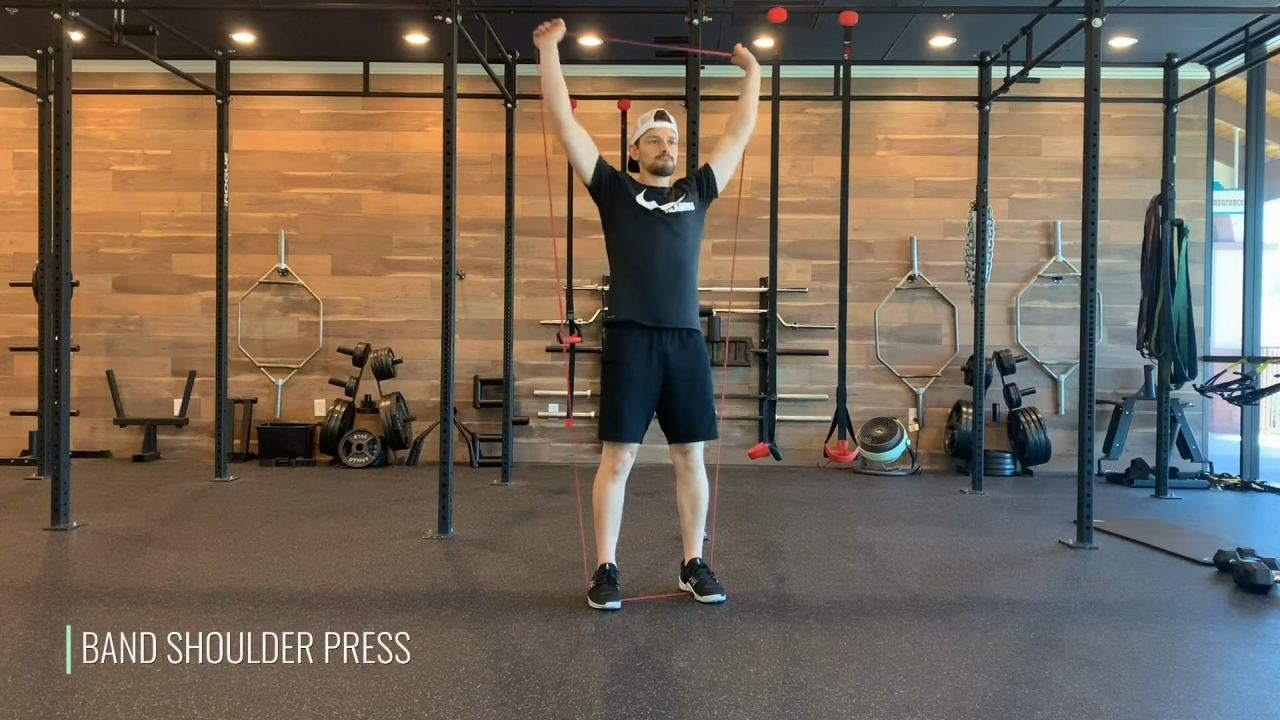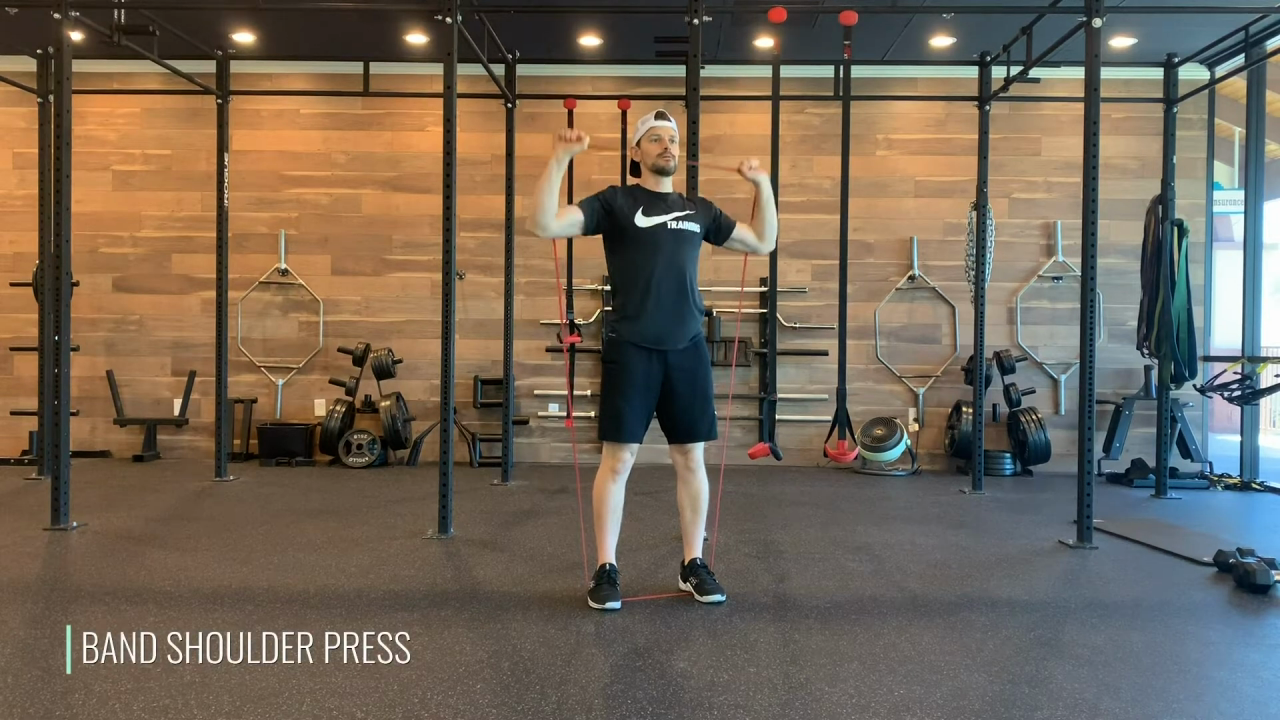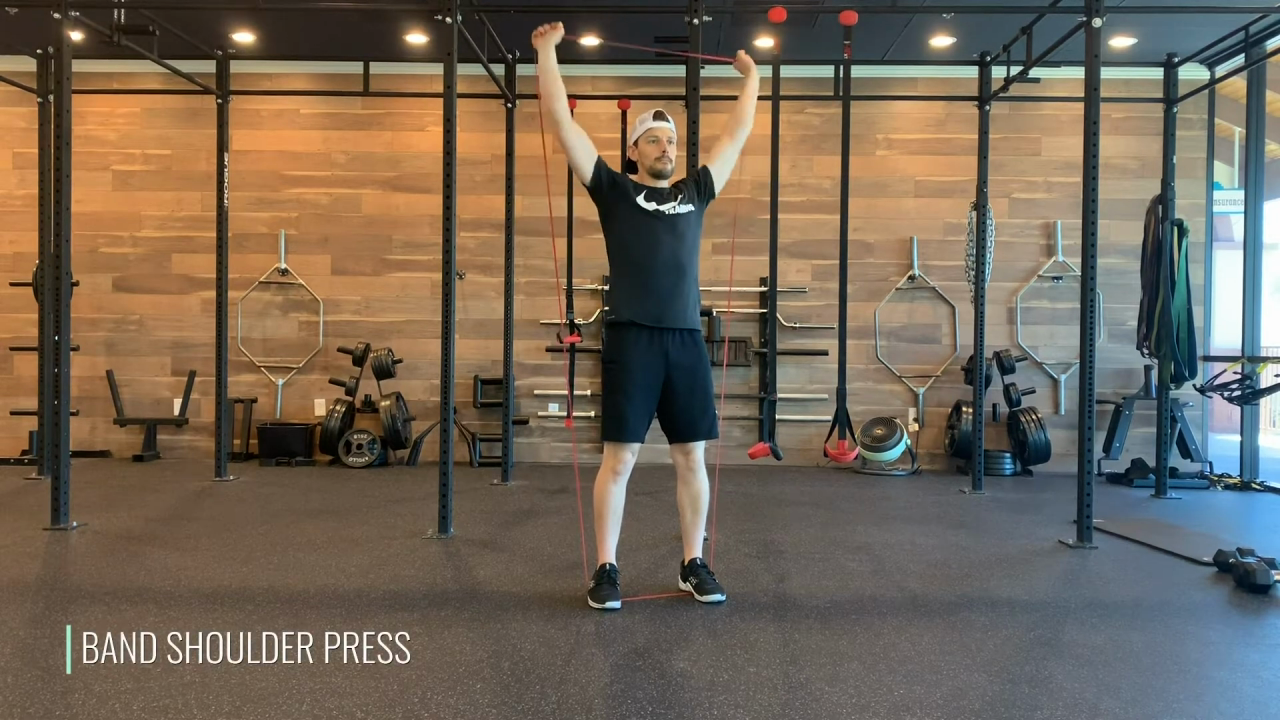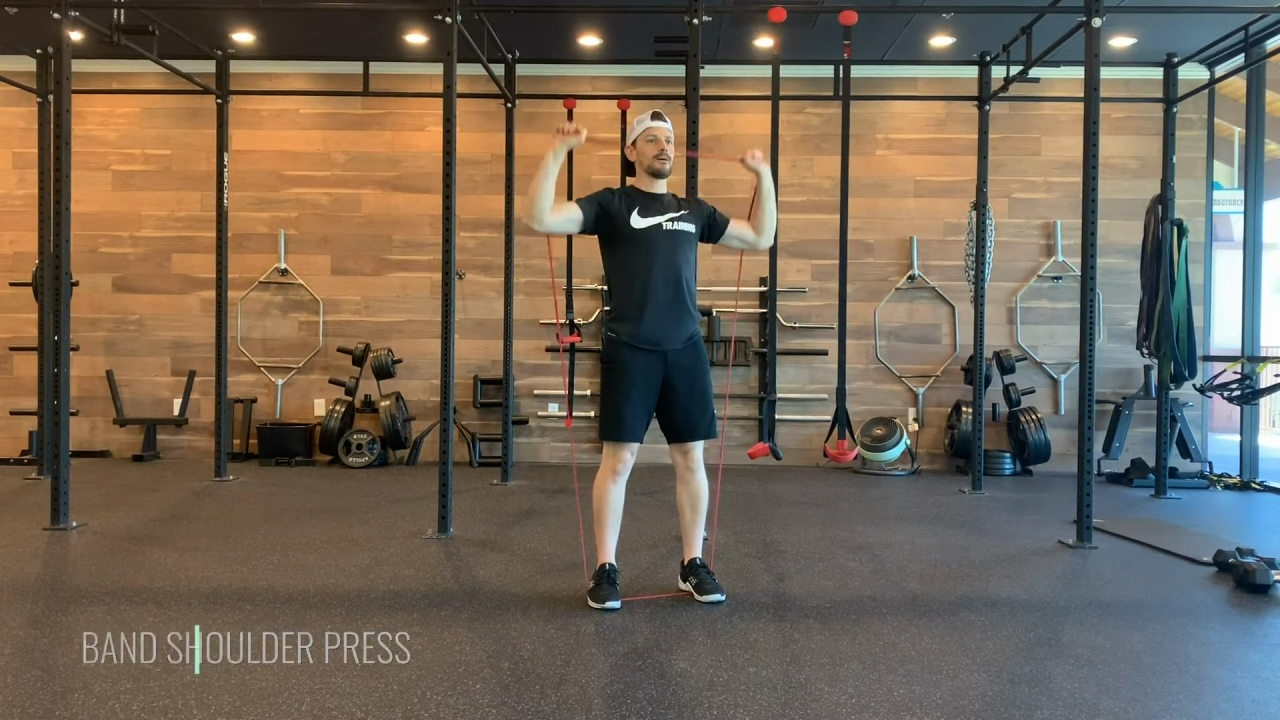
dt=1s
person 1, frame 1
left shoulder: (696, 191)
right shoulder: (614, 190)
left elbow: (740, 132)
right elbow: (563, 120)
left wrist: (752, 73)
right wrist: (549, 51)
left hip: (686, 342)
right hip: (631, 342)
left knee: (691, 458)
right knee: (617, 458)
left ankle: (693, 564)
right ankle: (605, 569)
person 1, frame 2
left shoulder: (698, 208)
right shoulder: (615, 200)
left elbow: (764, 242)
right elbow: (542, 224)
left wrist: (762, 187)
right wrist: (559, 158)
left hip: (687, 348)
right hip: (631, 348)
left knee: (691, 458)
right knee: (617, 459)
left ankle: (693, 564)
right ankle: (606, 570)
person 1, frame 3
left shoulder: (694, 192)
right shoulder: (614, 191)
left elbow: (736, 134)
right elbow: (561, 121)
left wrist: (751, 77)
right wrist: (546, 52)
left hip: (687, 341)
right hip: (632, 341)
left knee: (691, 457)
right knee: (618, 458)
left ankle: (693, 563)
right ankle: (605, 569)
person 1, frame 4
left shoulder: (693, 209)
right shoulder: (610, 203)
left elbow: (762, 238)
right elbow: (539, 218)
left wrist: (763, 177)
right wrist: (556, 152)
left hip: (685, 348)
right hip: (629, 349)
left knee: (691, 458)
right knee: (618, 460)
left ankle: (693, 564)
right ankle: (605, 570)
